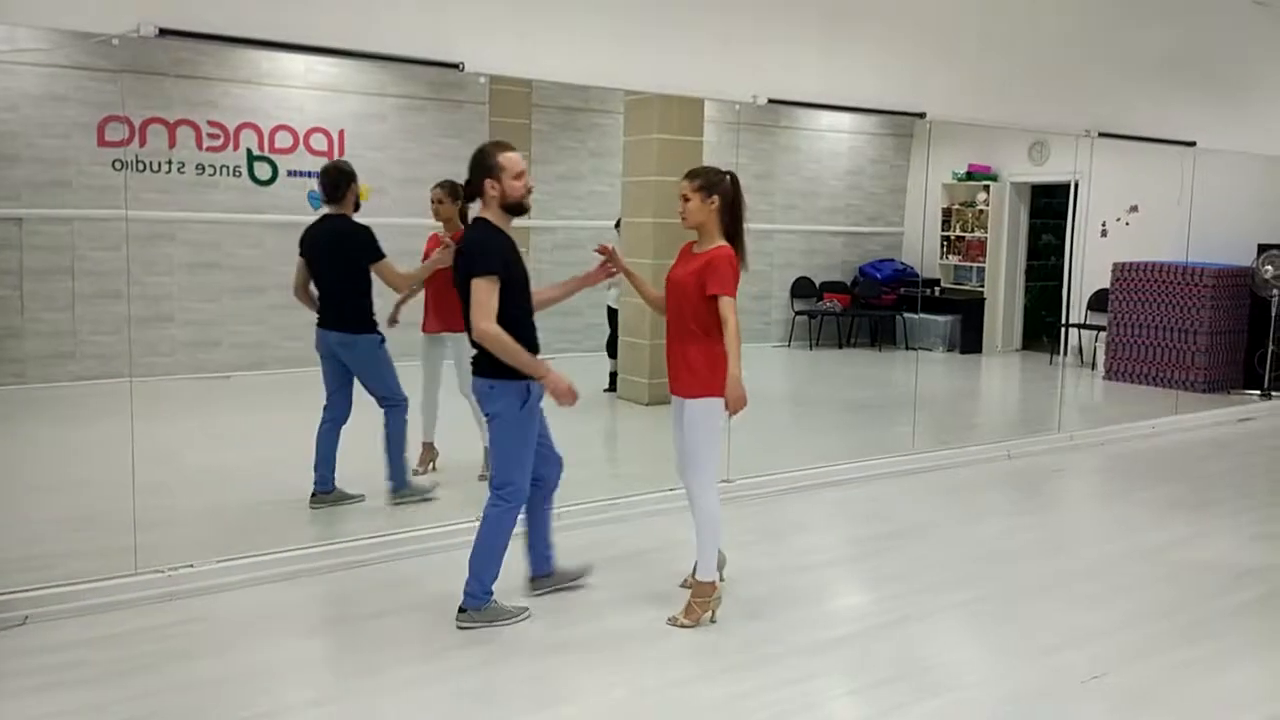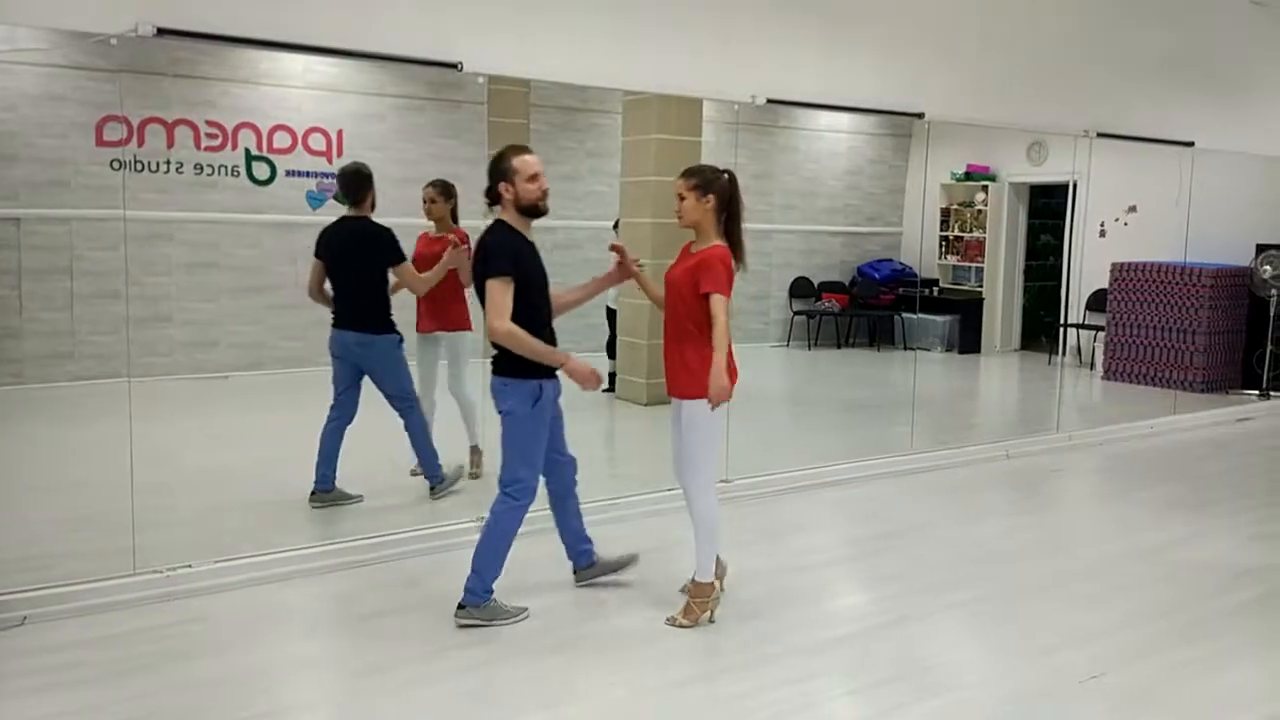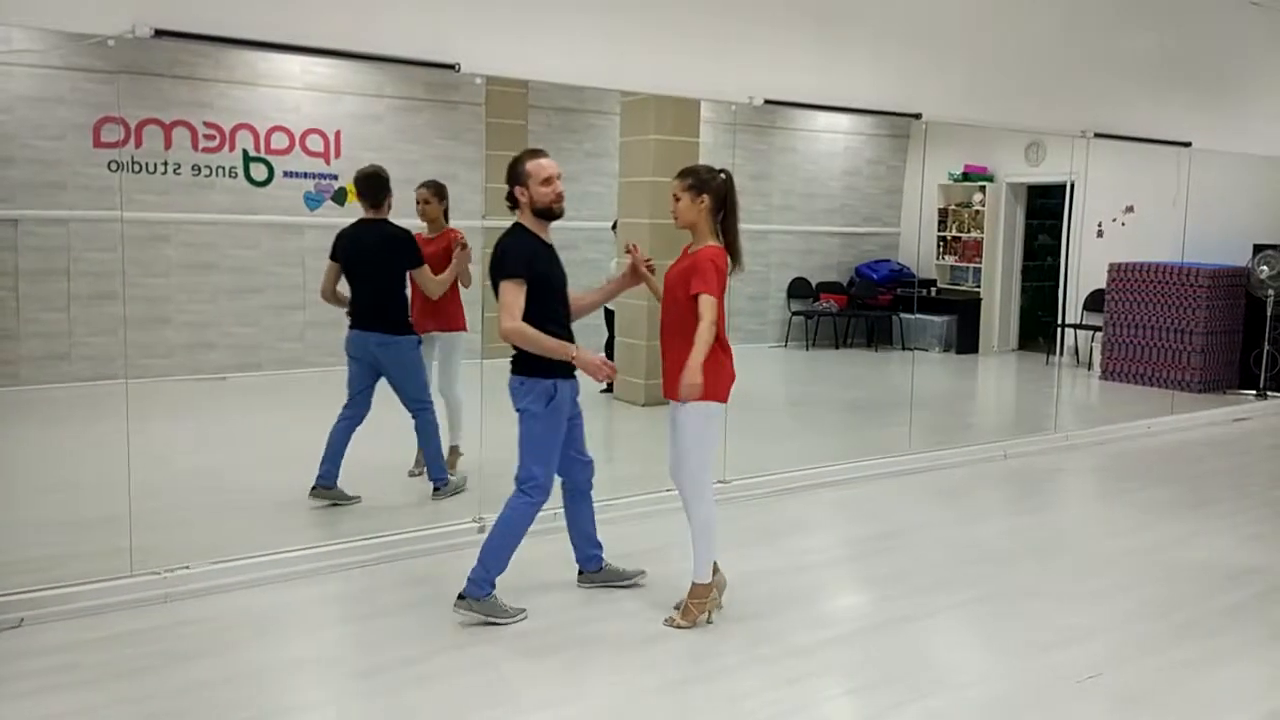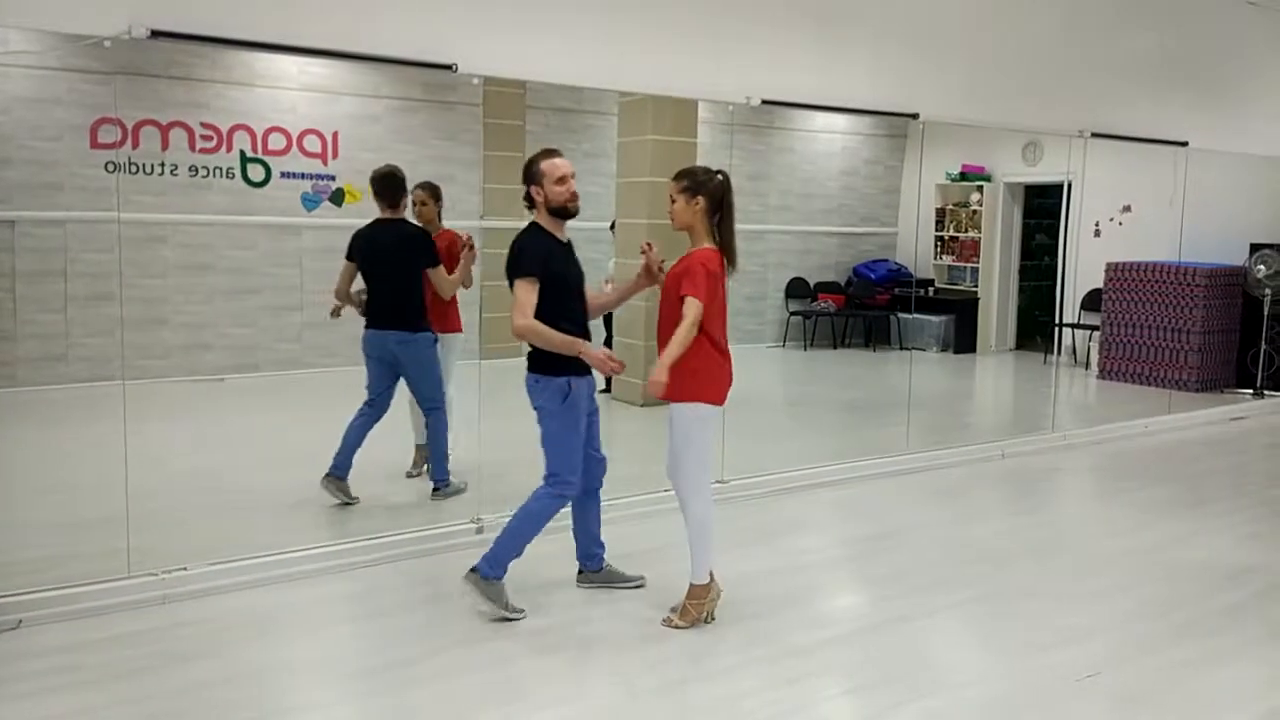
dt=0.1s
person 1, frame 1
left shoulder: (486, 238)
right shoulder: (487, 243)
left elbow: (521, 303)
right elbow: (484, 327)
left wrist: (585, 281)
right wrist: (545, 374)
left hip: (508, 381)
right hip: (508, 384)
left knee: (546, 470)
right knee: (510, 489)
left ankle: (542, 571)
right ankle: (476, 603)
person 1, frame 2
left shoulder: (518, 242)
right shoulder: (500, 245)
left elbow: (546, 306)
right elbow: (499, 327)
left wrist: (607, 280)
right wrist: (565, 361)
left hip: (536, 383)
right hip: (522, 384)
left knee: (562, 473)
right knee: (518, 488)
left ankle: (584, 561)
right ankle: (476, 598)
person 1, frame 3
left shoulder: (540, 244)
right shoulder: (516, 247)
left elbow: (565, 309)
right elbow: (510, 326)
left wrist: (622, 284)
right wrist: (576, 354)
left hip: (557, 382)
right hip: (541, 384)
left knee: (578, 473)
right knee: (533, 487)
left ankle: (591, 566)
right ankle: (478, 591)
person 1, frame 4
left shoulder: (562, 243)
right shoulder: (531, 246)
left elbow: (584, 307)
right elbow: (523, 323)
left wrist: (637, 284)
right wrist: (584, 348)
left hip: (576, 378)
right hip: (555, 381)
left knee: (590, 470)
right knee: (563, 481)
left ankle: (592, 564)
right ankle: (489, 570)
person 2, frame 1
left shoulder: (721, 258)
right shoulder: (687, 252)
left elbow: (729, 320)
right elbow: (664, 306)
left wrist: (734, 375)
right wrist: (625, 269)
left hip: (706, 383)
right hip: (683, 381)
left knee: (701, 481)
right knee: (688, 474)
left ankle: (705, 588)
right ankle: (711, 554)
person 2, frame 2
left shoulder: (714, 257)
right shoulder: (689, 252)
left elbow: (720, 317)
right elbow: (670, 304)
left wrist: (719, 368)
right wrist: (634, 272)
left hip: (702, 382)
right hip: (685, 381)
left knee: (698, 481)
right knee: (685, 473)
left ankle: (704, 588)
right ankle: (710, 563)
person 2, frame 3
left shoulder: (708, 258)
right shoulder: (690, 253)
left elbow: (708, 318)
left wrist: (695, 365)
right wrist: (644, 273)
left hip: (699, 384)
right hip: (685, 383)
left knee: (696, 484)
right knee: (681, 476)
left ankle: (702, 588)
right ankle: (709, 571)
person 2, frame 4
left shoulder: (700, 261)
right shoulder: (696, 257)
left elbow: (690, 322)
left wrist: (662, 364)
right wrist: (658, 274)
left hip: (696, 384)
right hip: (688, 383)
left knee: (692, 483)
right knee: (680, 475)
left ankle: (702, 590)
right ankle: (704, 576)
person 3, frame 1
left shoulder: (312, 233)
right shoulder: (356, 233)
left elbow: (300, 290)
right elbow: (398, 283)
right wrist: (436, 262)
left hip: (327, 334)
right hip: (358, 335)
left knee: (335, 410)
right knee: (395, 403)
left ankle: (323, 488)
right ankle: (400, 485)
person 3, frame 2
left shoulder: (328, 234)
right shoulder: (378, 235)
left elbow: (315, 291)
right elbow: (418, 286)
right wrist: (450, 263)
left hip: (341, 335)
right hip: (377, 338)
left knee: (342, 409)
right knee: (408, 407)
left ankle: (323, 486)
right ankle: (437, 479)
person 3, frame 3
left shoulder: (345, 237)
right shoulder: (399, 238)
left elbow: (327, 292)
right elbow: (433, 290)
right wrist: (456, 266)
left hip: (359, 336)
right hip: (395, 338)
left knee: (354, 409)
right knee: (421, 408)
left ankle: (325, 482)
right ankle: (441, 481)
person 3, frame 4
left shoulder: (362, 237)
right shoulder: (418, 237)
left elbow: (341, 292)
right elbow: (446, 290)
left wrist: (359, 303)
right wrist: (465, 263)
left hip: (375, 334)
right hip: (413, 336)
left knee: (374, 405)
right knee: (433, 407)
left ankle: (337, 473)
right ankle: (441, 481)
person 4, frame 1
left shoulder: (464, 238)
right shoulder: (432, 240)
right wrist: (398, 304)
left hip: (457, 324)
right hip: (432, 324)
left knee: (466, 387)
right knee: (429, 388)
left ankle: (489, 447)
right ankle: (428, 447)
person 4, frame 2
left shoulder: (459, 237)
right shoulder: (423, 239)
left elbow: (466, 282)
left wrist: (459, 254)
left hip: (453, 323)
right hip: (425, 323)
left knee: (457, 387)
right knee: (424, 388)
left ankle: (475, 448)
person 4, frame 3
left shoulder: (454, 238)
right shoulder: (415, 241)
left elbow: (465, 282)
left hip: (449, 324)
right hip: (420, 323)
left knee: (448, 387)
left ankle: (454, 449)
right ankle: (424, 448)
person 4, frame 4
left shoulder: (451, 239)
left elbow: (465, 283)
left wrist: (466, 256)
left hip: (445, 325)
left knee: (439, 389)
right knee: (415, 390)
right ankle: (421, 448)
